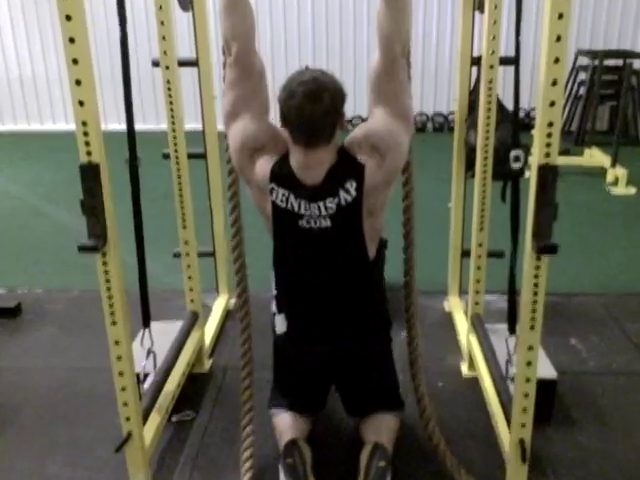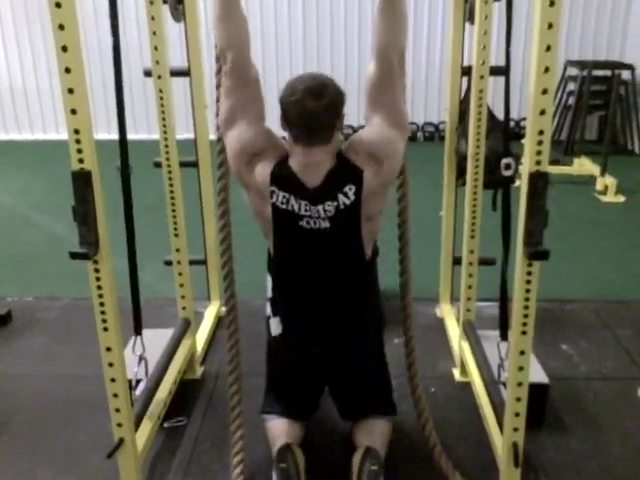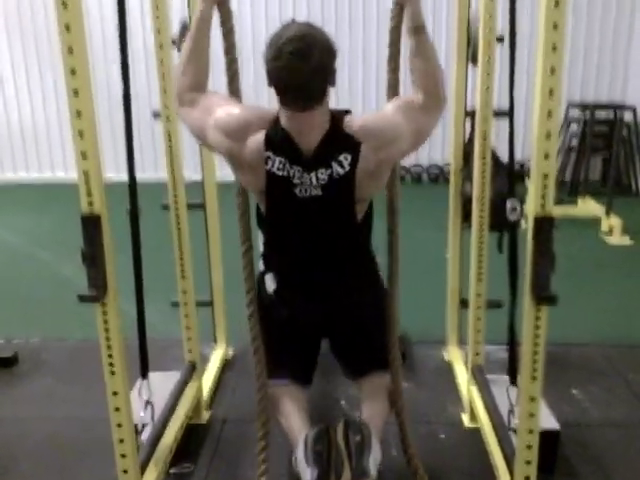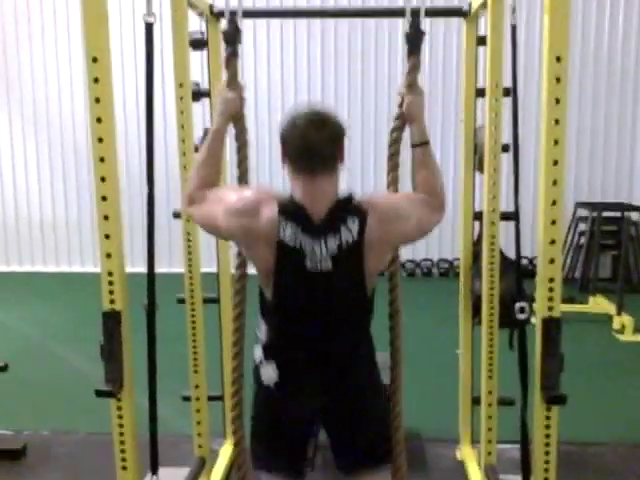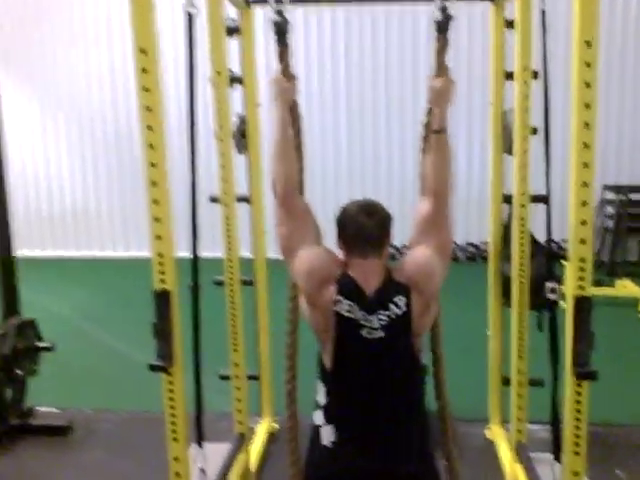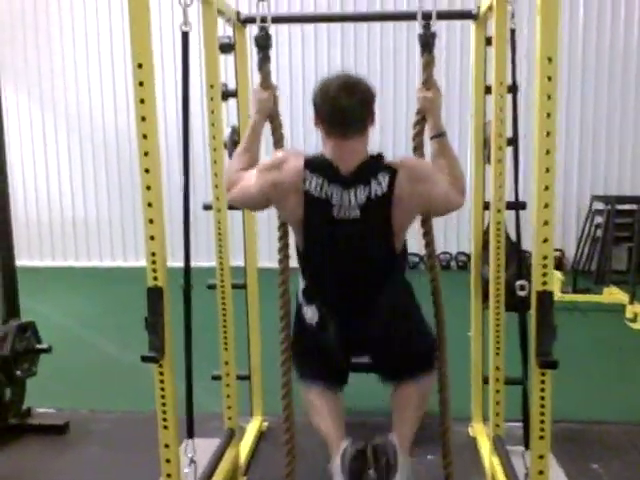
dt=0.7s
person 1, frame 1
left shoulder: (261, 167)
right shoulder: (372, 166)
left elbow: (239, 54)
right elbow: (392, 54)
left hip: (295, 329)
right hip: (363, 329)
left knee: (290, 406)
right knee: (380, 407)
person 1, frame 2
left shoulder: (259, 170)
right shoulder: (370, 169)
left elbow: (235, 63)
right elbow: (389, 64)
left hip: (291, 331)
right hip: (357, 330)
left knee: (283, 409)
right knee: (373, 410)
person 1, frame 3
left shoulder: (245, 139)
right shoulder: (372, 141)
left elbow: (187, 97)
right elbow: (433, 100)
left hip: (284, 290)
right hip: (355, 288)
left knee: (284, 378)
right knee: (375, 370)
right ankle: (366, 435)
person 1, frame 4
left shoulder: (258, 216)
right shoulder: (377, 221)
left elbow: (195, 198)
right elbow: (434, 205)
left wrist: (222, 120)
right wrist: (418, 127)
left hip: (283, 378)
right hip: (351, 378)
person 1, frame 5
left shoulder: (320, 288)
right shoulder: (417, 288)
left elbow: (286, 198)
right elbow: (436, 200)
left wrist: (283, 110)
right wrist: (439, 115)
left hip: (337, 442)
right hip: (403, 443)
person 1, frame 6
left shoulder: (285, 174)
right shoulder: (409, 178)
left elbow: (233, 188)
right elbow: (456, 193)
left wrist: (257, 119)
right wrist: (436, 123)
left hip: (322, 320)
right hip: (390, 321)
left knee: (316, 375)
right knee: (418, 366)
right ankle: (397, 447)
